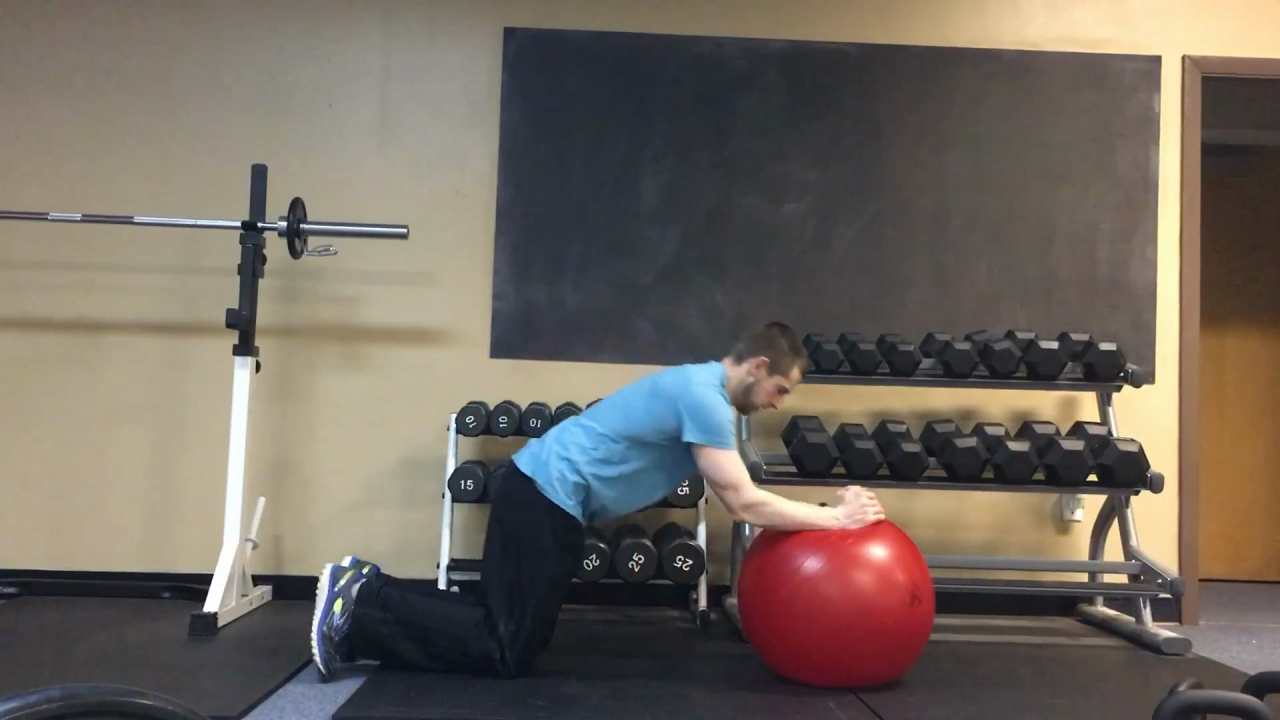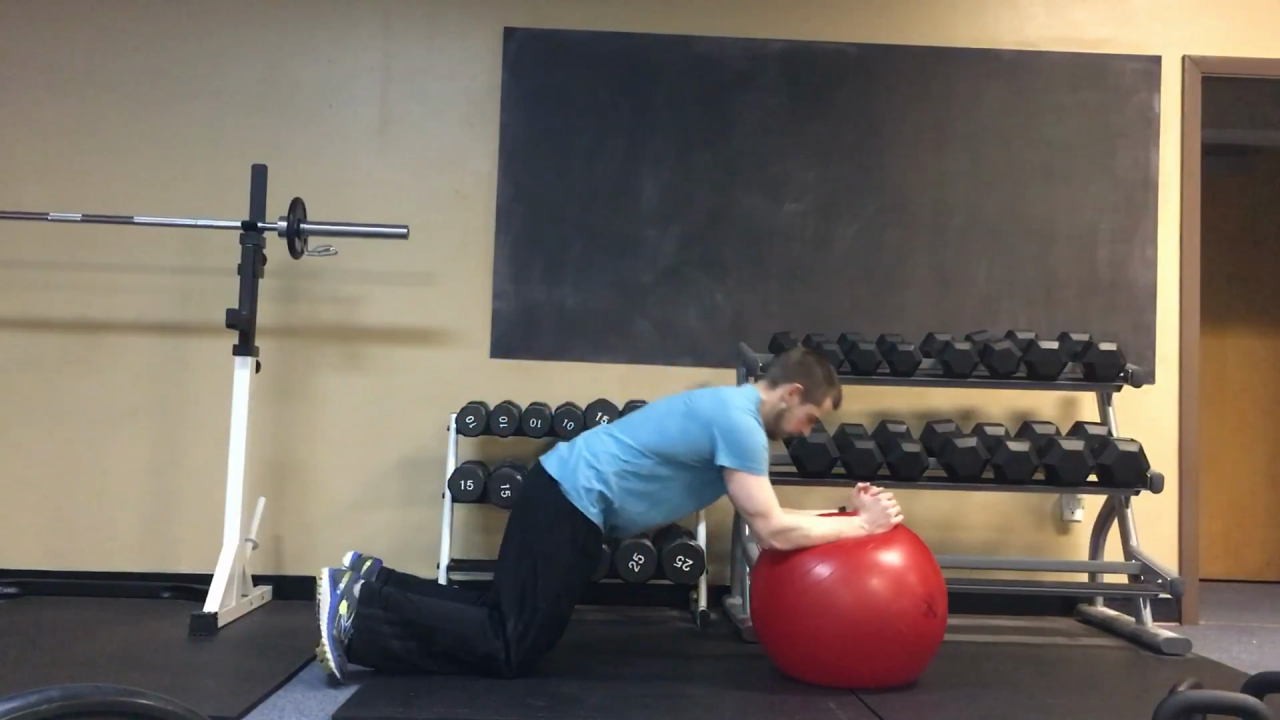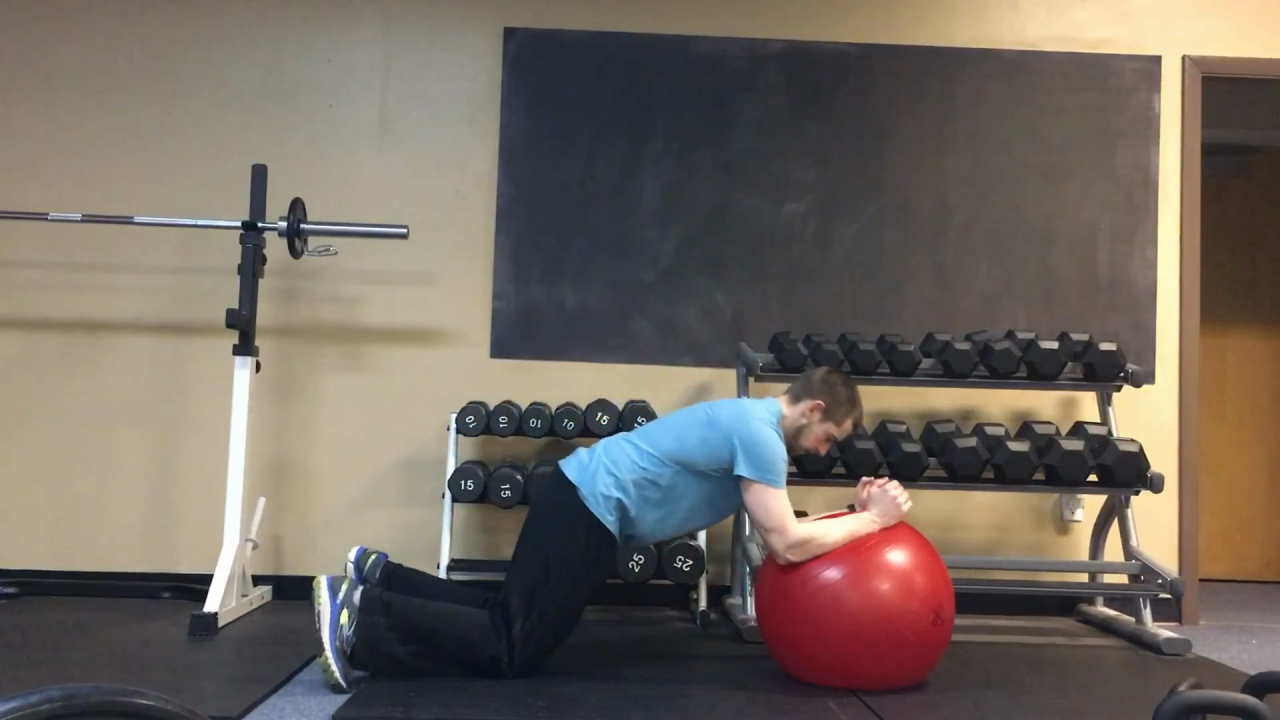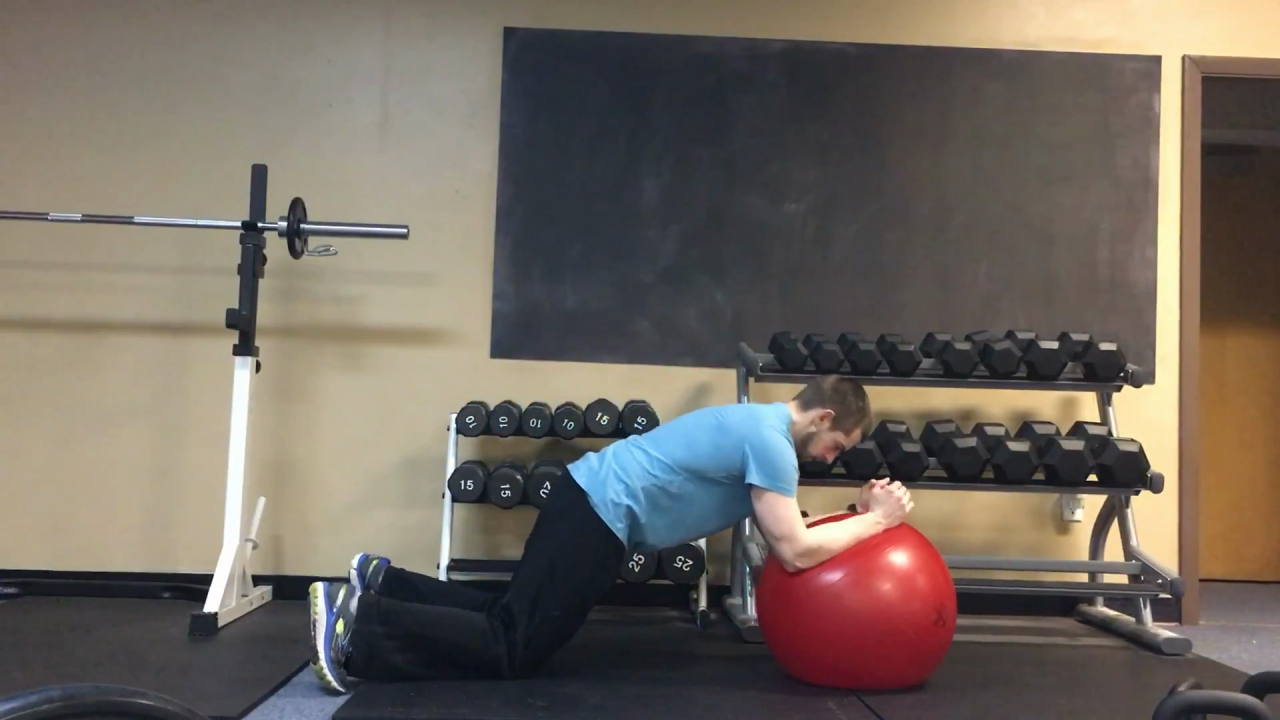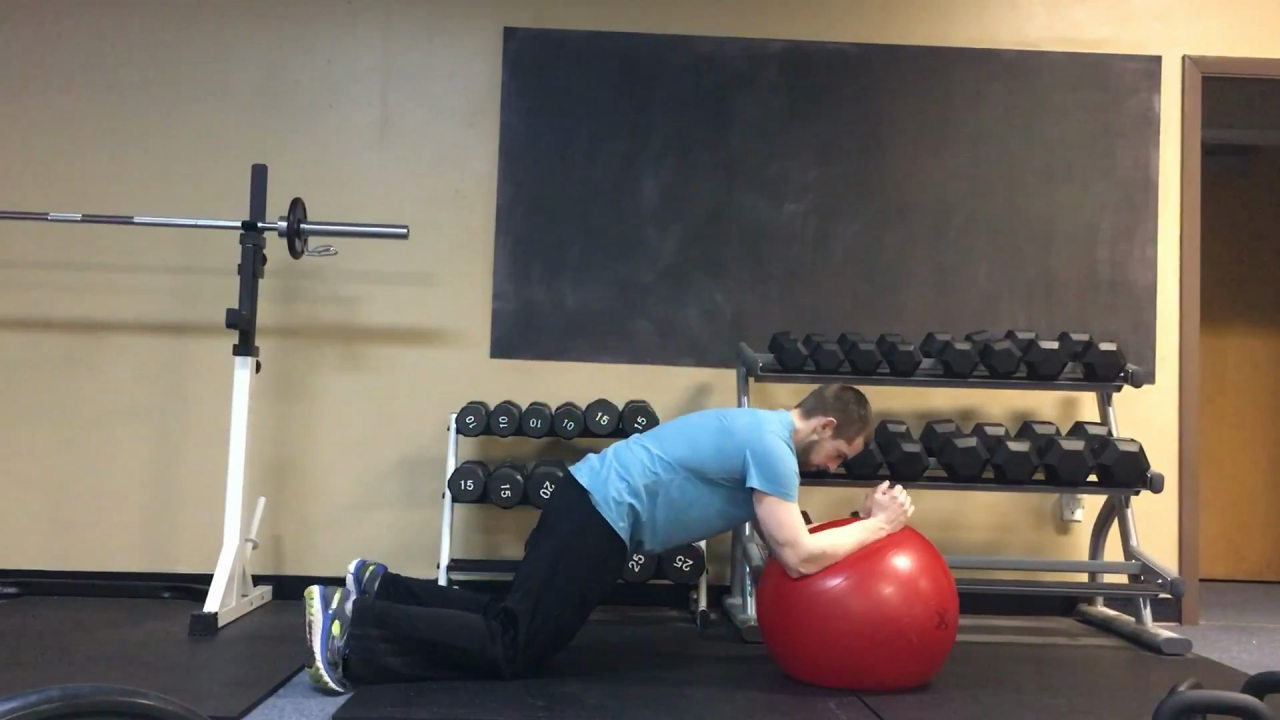
dt=0.2s
person 1, frame 1
left shoulder: (703, 389)
right shoulder: (704, 398)
left elbow: (743, 498)
right elbow: (745, 505)
left wrist: (824, 509)
right wrist: (838, 518)
left hip: (539, 488)
right hip: (548, 495)
left knee: (501, 623)
right knee: (507, 649)
left ankle: (364, 589)
right ankle: (354, 611)
person 1, frame 2
left shoulder: (734, 410)
right shoulder: (738, 421)
left elbow: (766, 518)
right elbow: (771, 531)
left wrist: (844, 513)
right wrist: (862, 524)
left hip: (562, 490)
right hip: (571, 500)
left knee: (505, 621)
right knee: (509, 647)
left ankle: (369, 586)
right ankle: (358, 617)
person 1, frame 3
left shoulder: (752, 421)
right shoulder: (759, 434)
left elbow: (781, 529)
right elbow: (786, 544)
left wrist: (855, 511)
right wrist: (872, 521)
left hip: (580, 495)
right hip: (591, 506)
left knee: (509, 619)
right knee: (511, 647)
left ankle: (377, 581)
right ankle: (359, 618)
person 1, frame 4
left shoulder: (761, 427)
right shoulder: (770, 441)
left elbow: (785, 536)
right elbow: (795, 552)
left wrist: (860, 513)
right wrist: (877, 520)
left hip: (588, 499)
right hip: (601, 513)
left knee: (513, 619)
right knee: (511, 646)
left ankle: (379, 586)
right ankle: (354, 624)
person 1, frame 5
left shoulder: (764, 434)
right shoulder: (771, 447)
left elbow: (782, 540)
right elbow: (797, 558)
left wrist: (862, 518)
right wrist: (878, 526)
left hip: (591, 501)
right hip: (601, 514)
left knee: (512, 624)
right knee: (510, 646)
left ankle: (376, 590)
right ankle: (348, 629)
